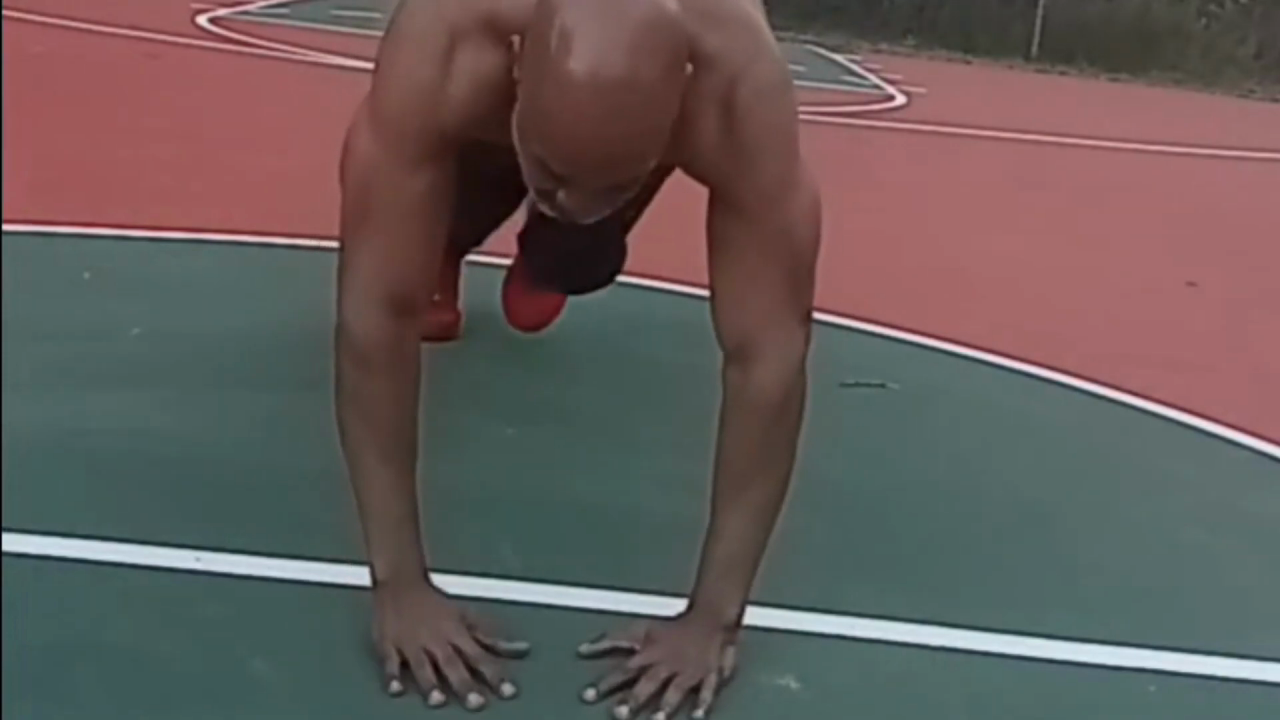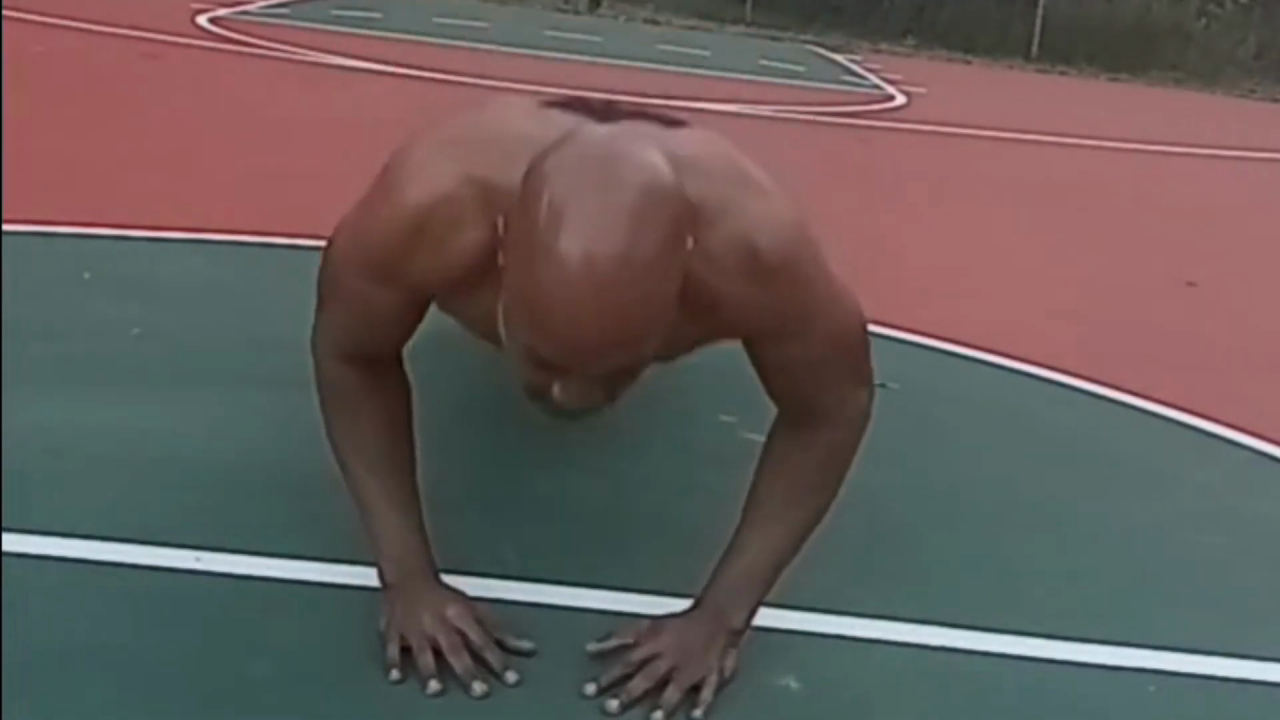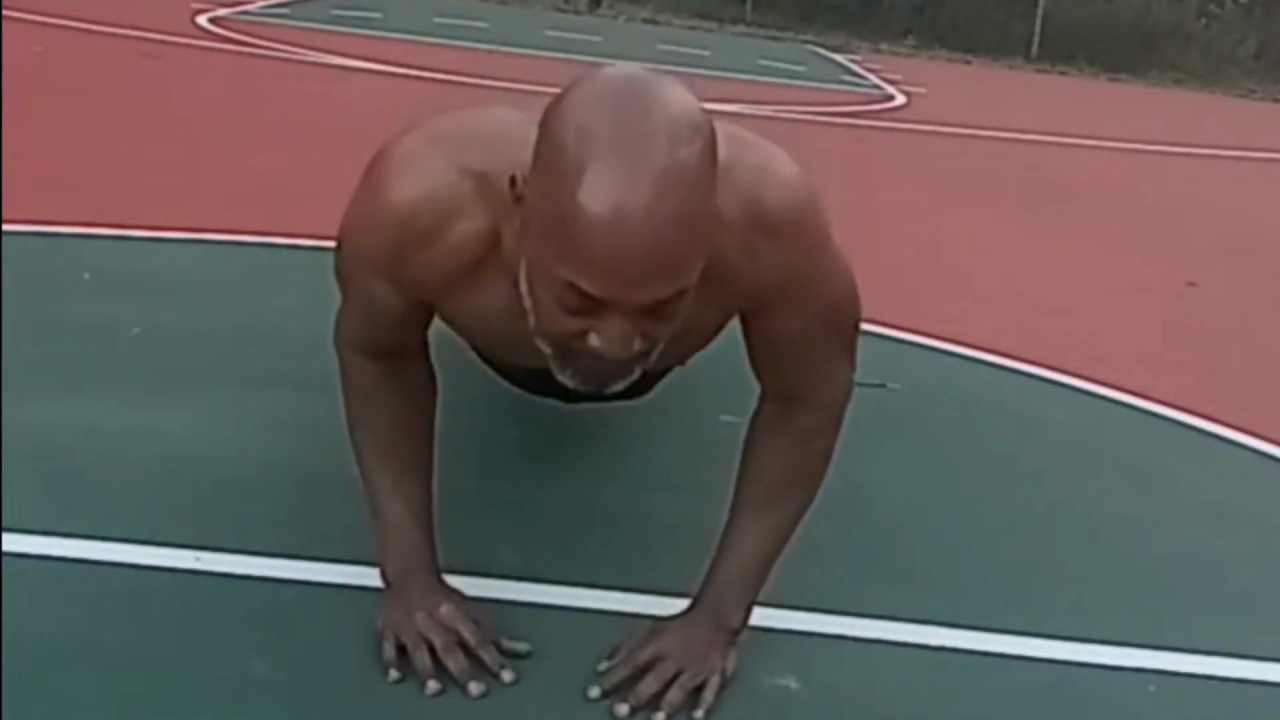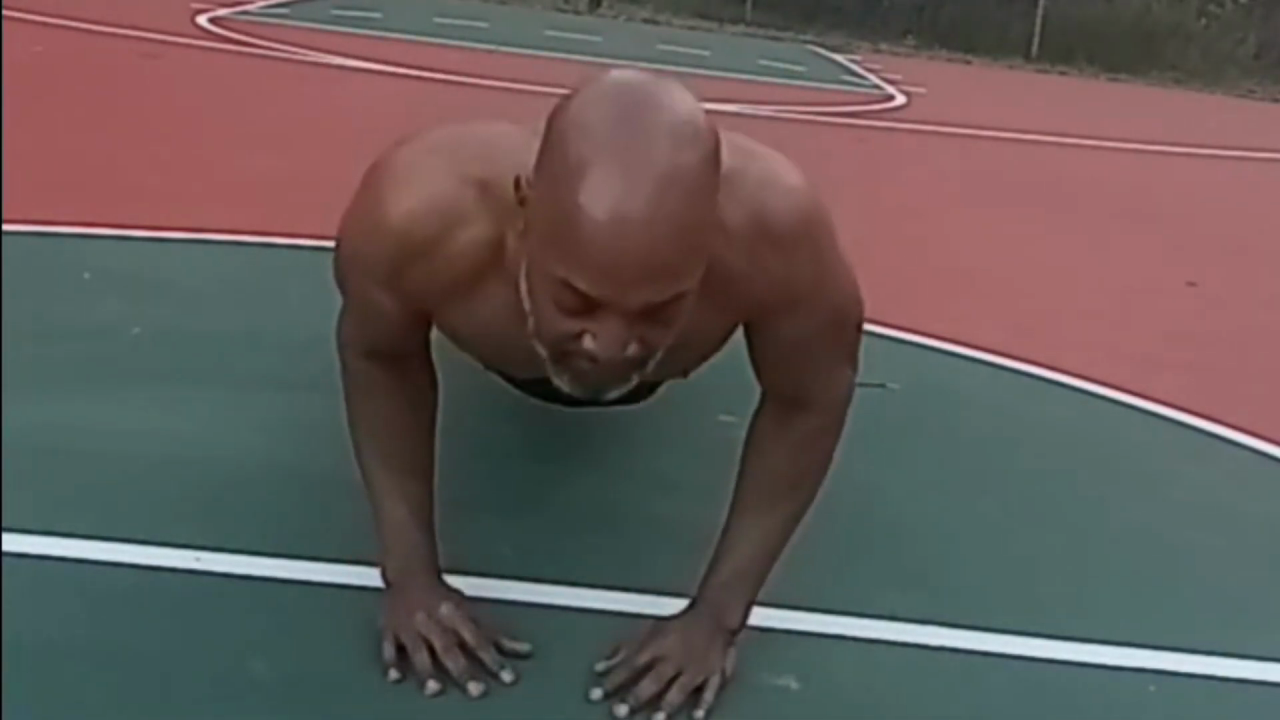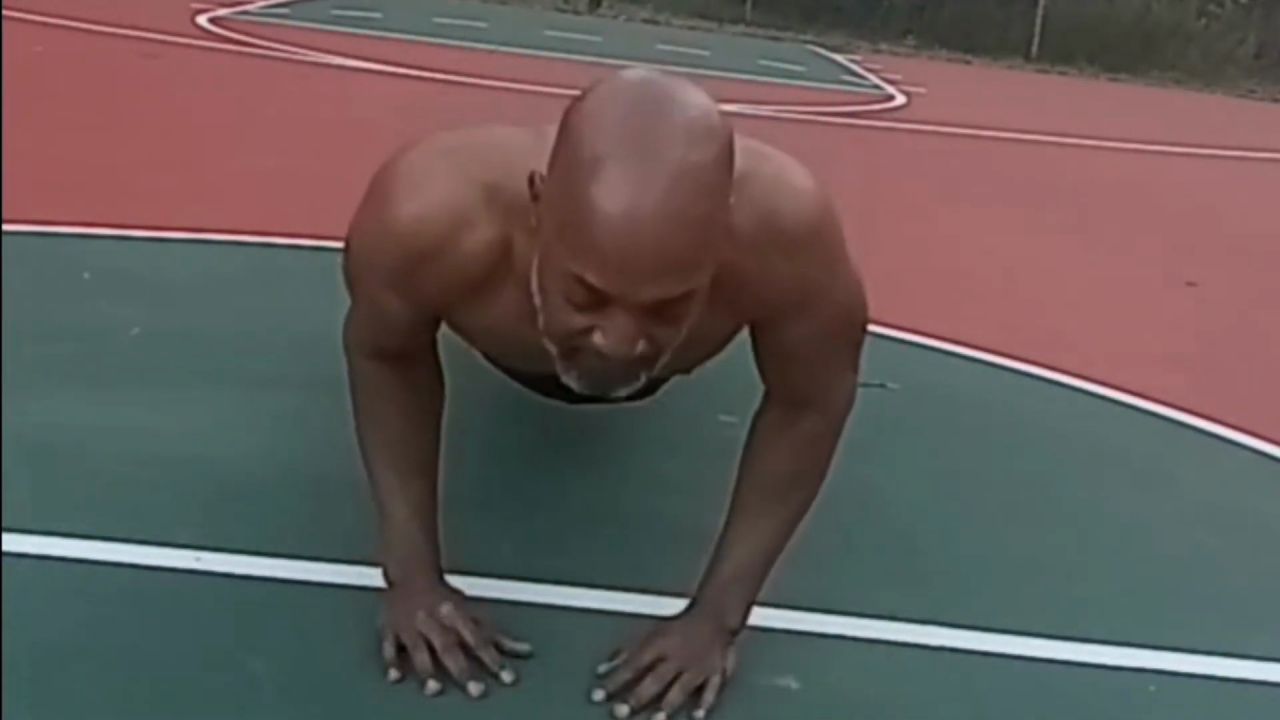
dt=1s
person 1, frame 1
left shoulder: (742, 90)
left elbow: (767, 353)
right elbow: (376, 312)
left wrist: (714, 615)
right wrist: (399, 584)
left ankle: (547, 262)
right ankle: (443, 256)
person 1, frame 2
left shoulder: (755, 251)
right shoulder: (425, 211)
left elbow: (833, 411)
right elbow: (349, 358)
left wrist: (722, 618)
right wrist: (406, 581)
person 1, frame 3
left shoulder: (769, 216)
right shoulder: (419, 202)
left elbow: (807, 399)
right elbow: (375, 353)
left wrist: (721, 614)
right wrist: (408, 576)
person 1, frame 4
left shoulder: (775, 227)
right shoulder: (419, 213)
left elbow: (811, 400)
right elbow: (377, 355)
left wrist: (721, 613)
right wrist: (408, 575)
person 1, frame 5
left shoulder: (785, 228)
right shoulder: (428, 215)
left elbow: (810, 402)
right elbow: (383, 355)
left wrist: (720, 613)
right wrist: (410, 574)
